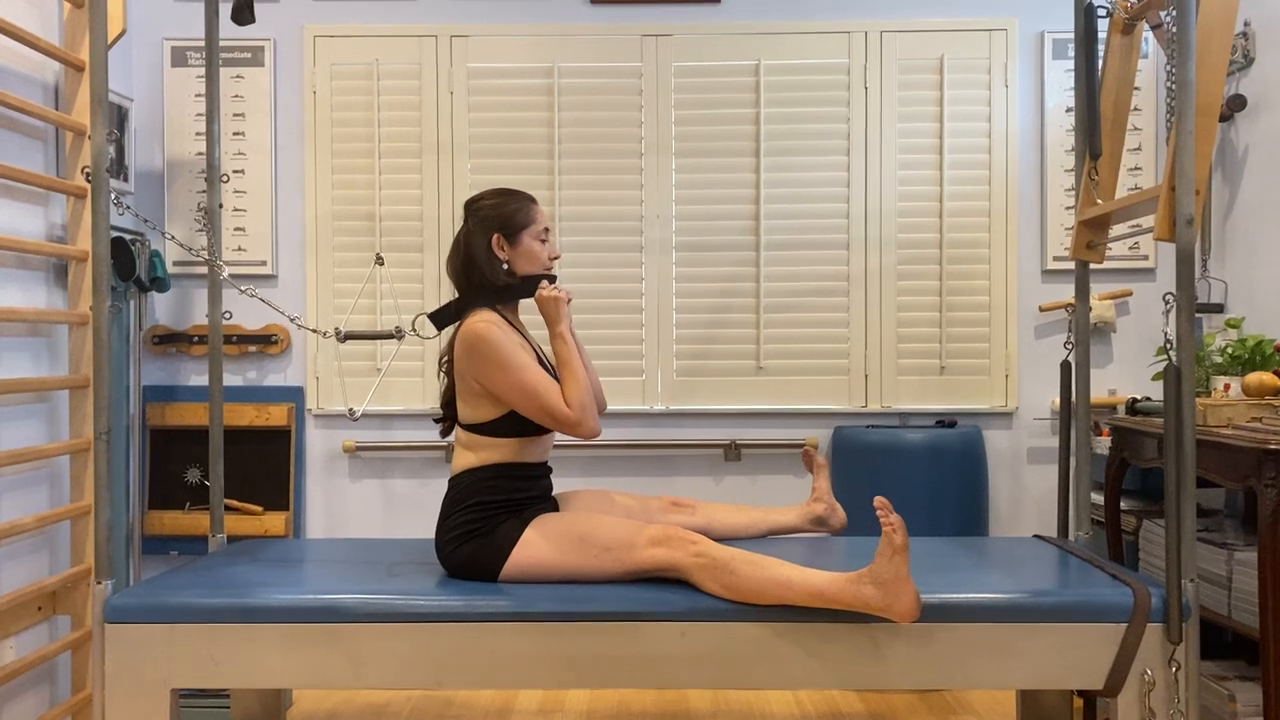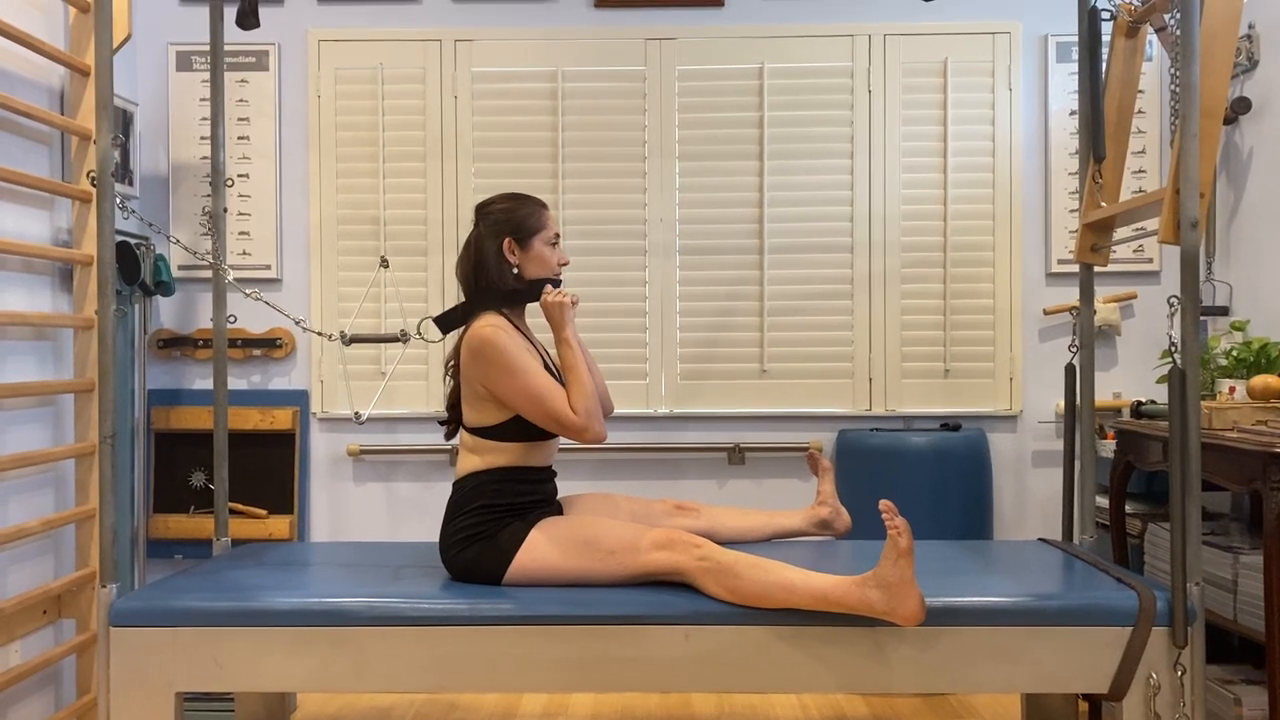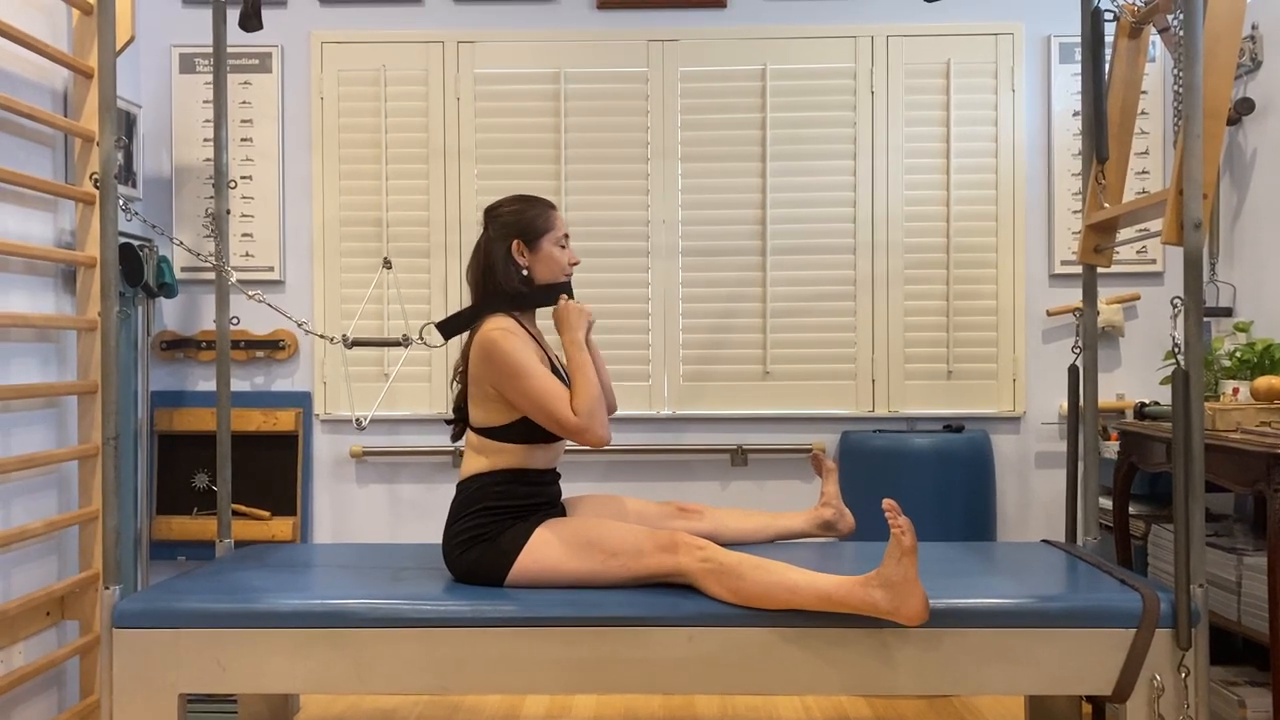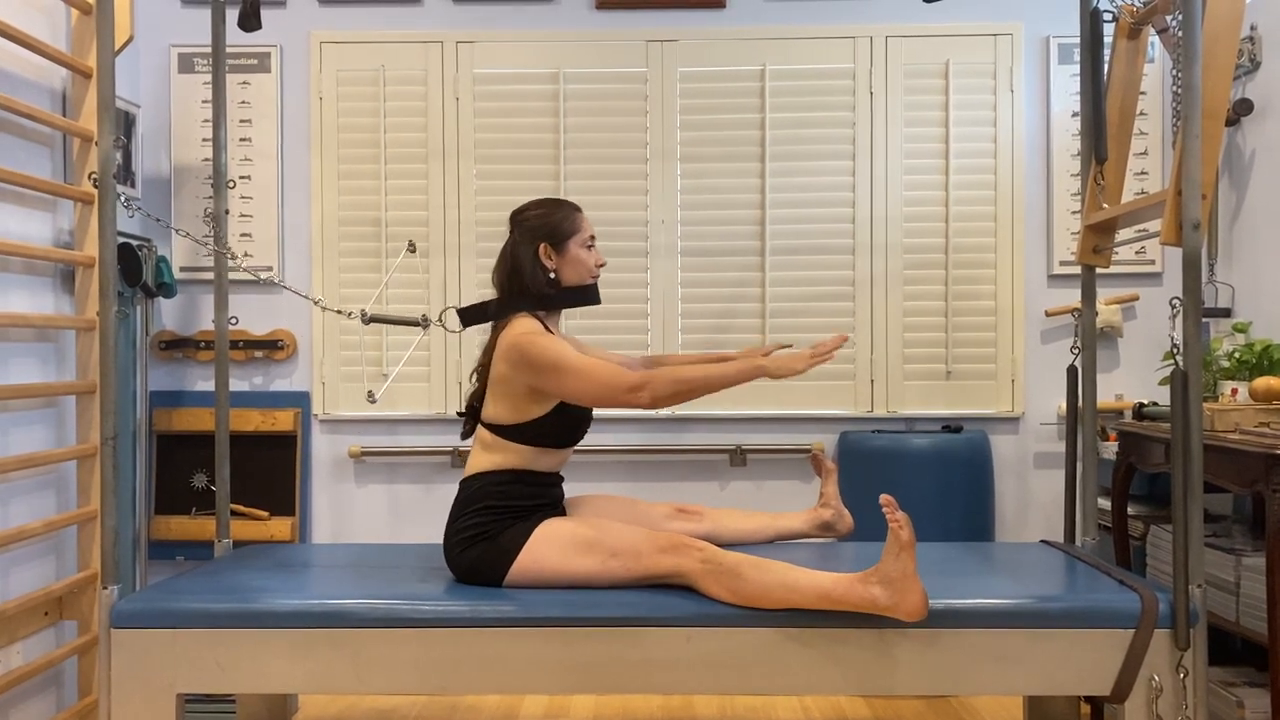
dt=0.7s
person 1, frame 1
left shoulder: (505, 324)
right shoulder: (483, 332)
left elbow: (595, 406)
right elbow: (582, 421)
left wrist: (564, 327)
right wrist: (558, 329)
left hip: (525, 509)
right hip: (487, 530)
left knee: (674, 510)
right knee: (677, 547)
left ankle: (812, 513)
person 1, frame 2
left shoulder: (511, 328)
right shoulder: (490, 336)
left elbow: (601, 408)
right elbow: (587, 427)
left wrist: (568, 332)
right wrist: (564, 334)
left hip: (531, 512)
right hip: (491, 533)
left knee: (676, 514)
right knee: (681, 551)
left ankle: (814, 517)
person 1, frame 3
left shoulder: (519, 330)
right shoulder: (499, 337)
left elbow: (603, 408)
right elbow: (592, 430)
left wrist: (583, 340)
right wrist: (574, 340)
left hip: (533, 512)
right hip: (494, 535)
left knee: (681, 516)
right knee: (685, 555)
left ankle: (818, 518)
person 1, frame 4
left shoulder: (540, 331)
right shoulder: (526, 340)
left elbow: (638, 367)
right elbow: (643, 389)
left wrist: (740, 357)
right wrist: (760, 367)
left hip: (533, 512)
right hip: (493, 534)
left knee: (682, 518)
right knee: (683, 557)
left ankle: (816, 518)
right ankle: (873, 593)
